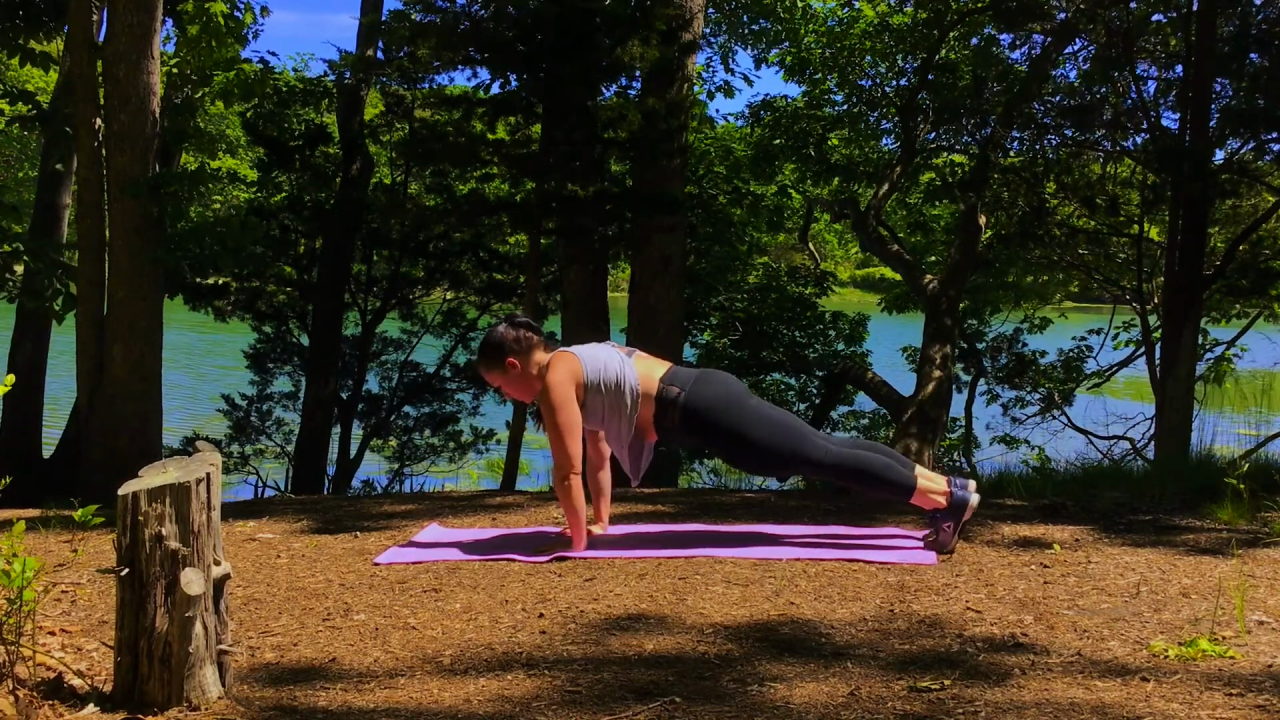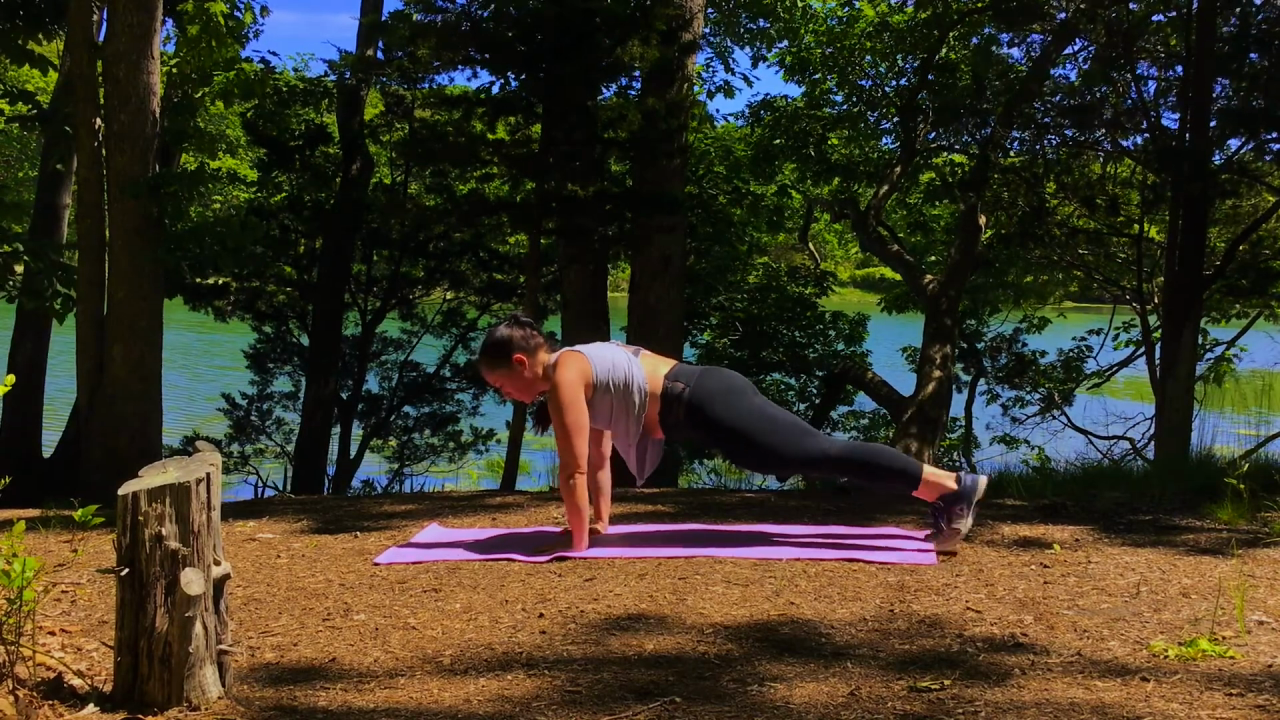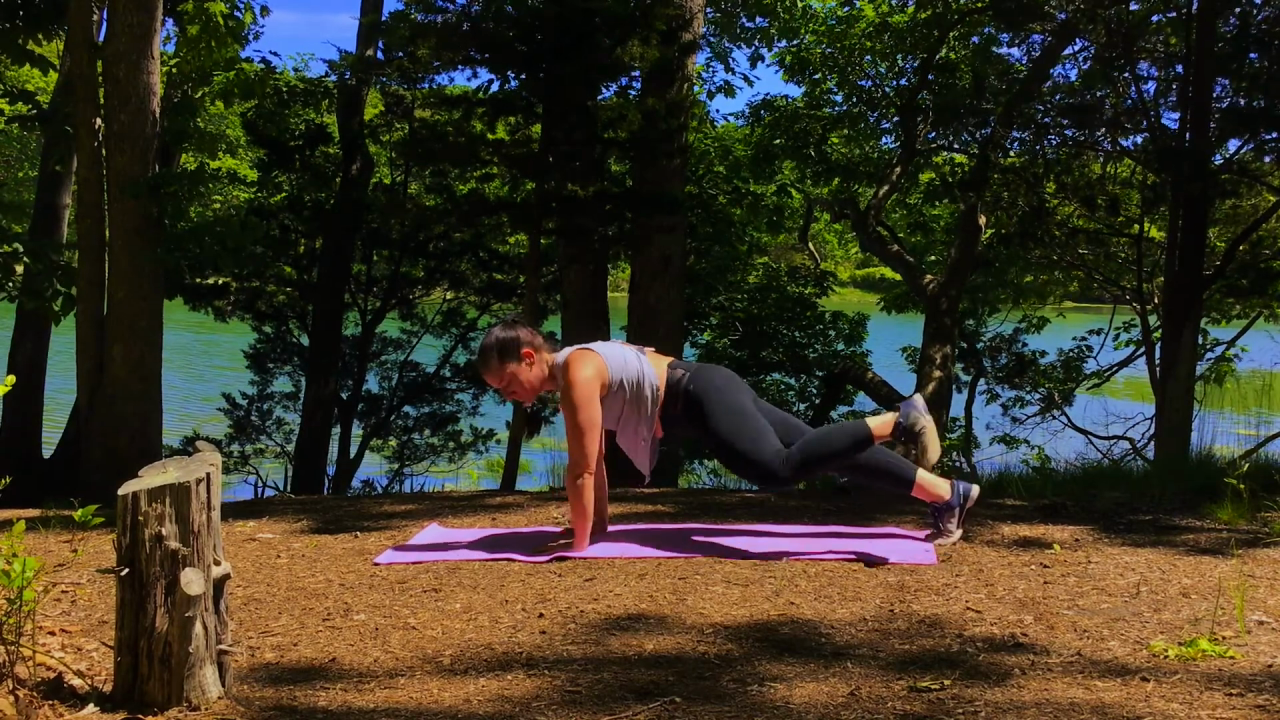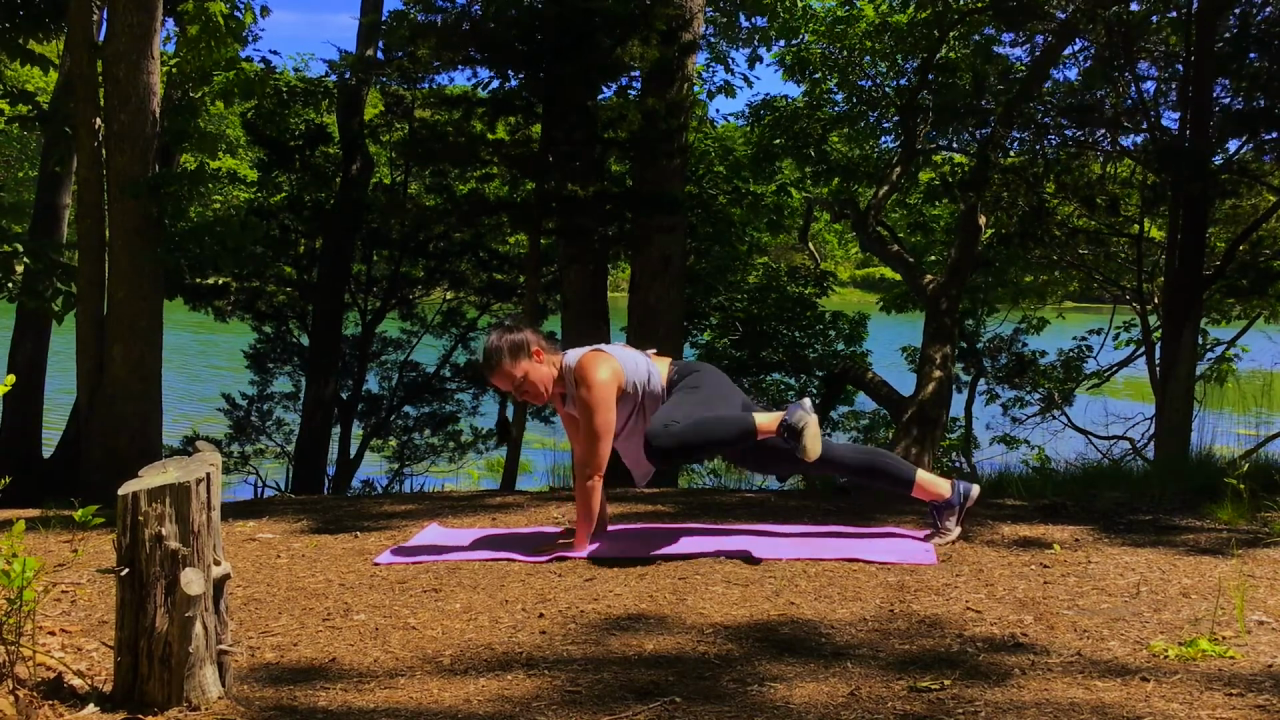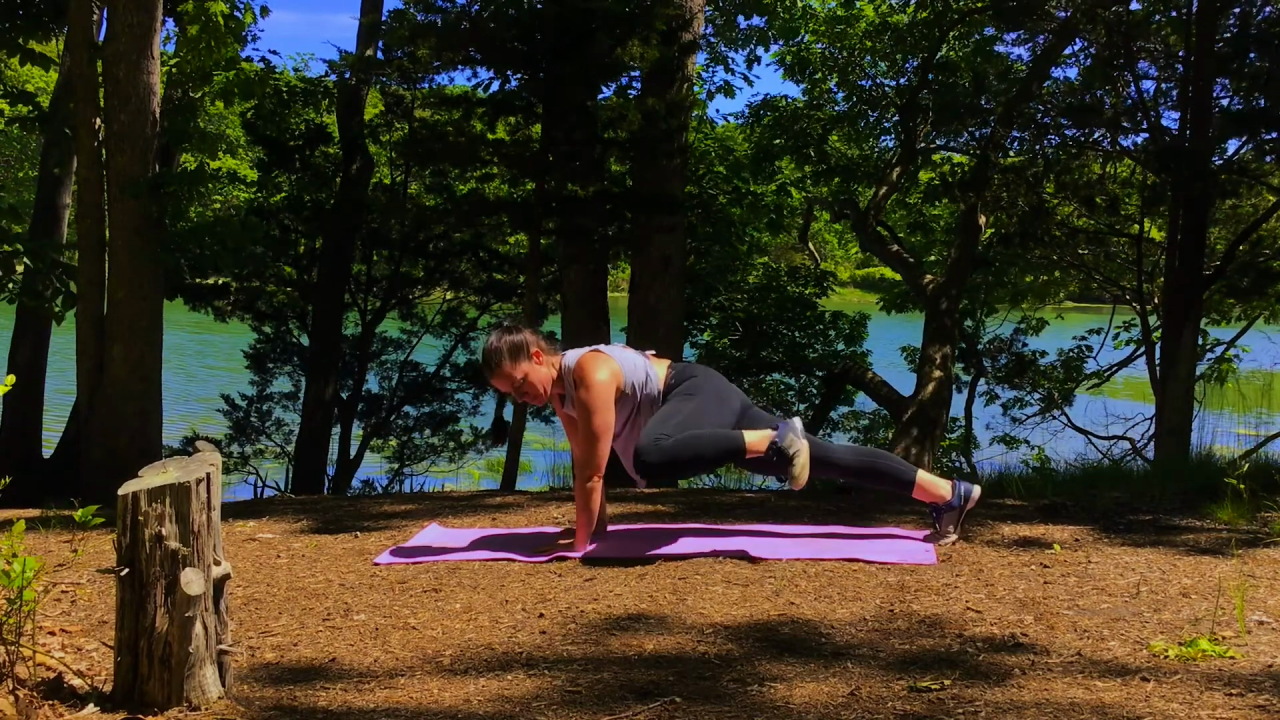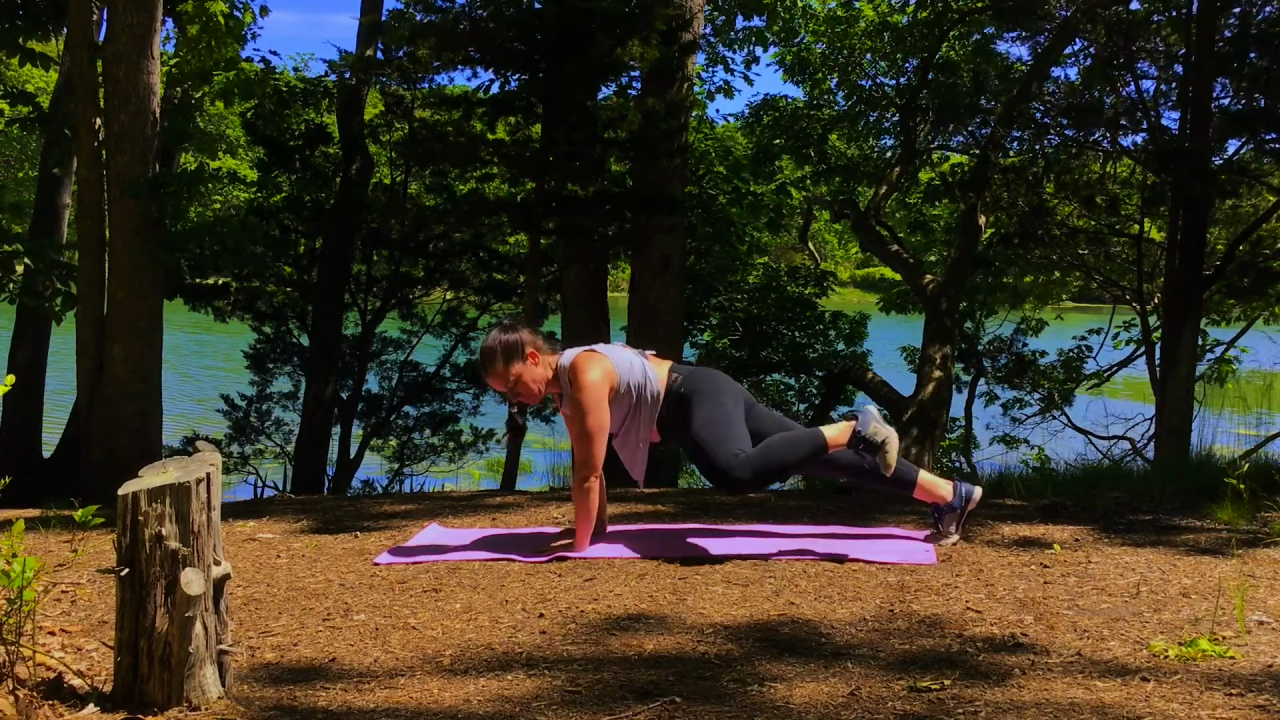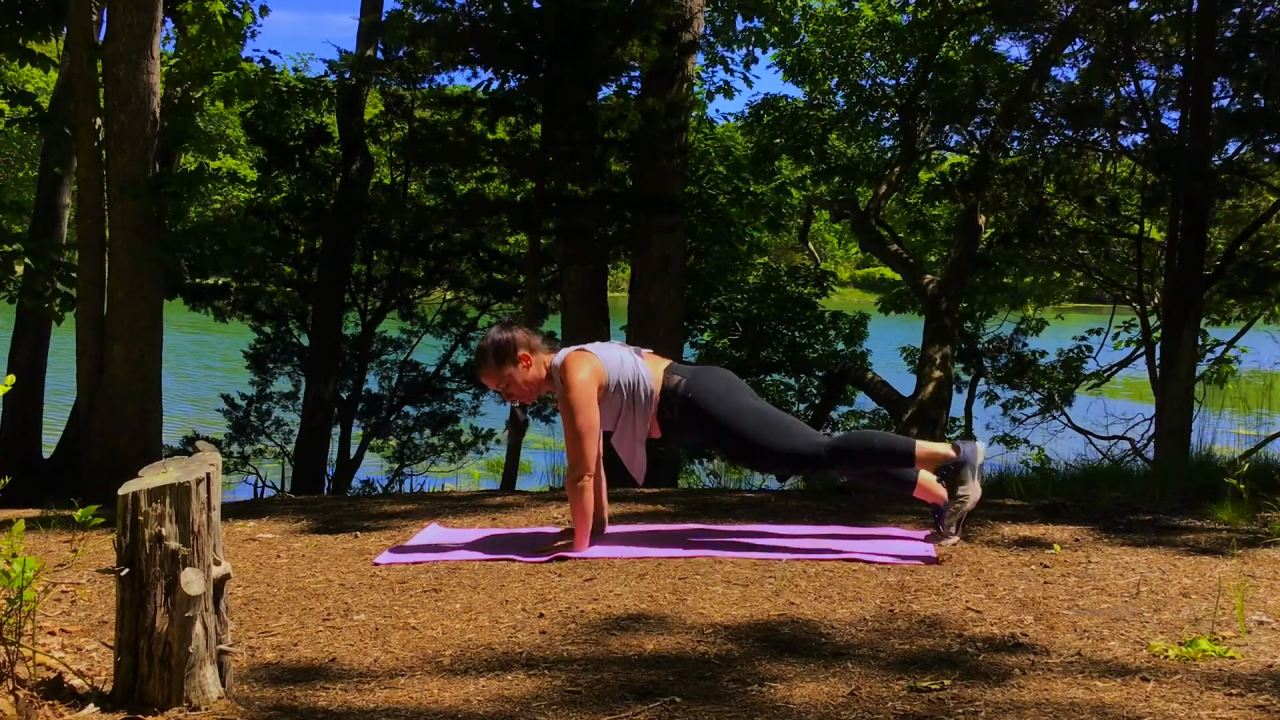
dt=0.2s
person 1, frame 1
left shoulder: (553, 377)
right shoulder: (576, 365)
left elbow: (568, 472)
right elbow: (599, 455)
left wrist: (579, 540)
right wrist: (601, 522)
left hip: (703, 411)
right hip: (709, 391)
left knee: (822, 459)
right knee: (828, 447)
left ankle: (947, 499)
right ankle: (947, 484)
person 1, frame 2
left shoulder: (562, 377)
right shoulder: (578, 364)
left elbow: (573, 471)
right elbow: (598, 457)
left wrist: (579, 542)
right wrist: (601, 522)
left hip: (708, 406)
right hip: (714, 389)
left knee: (823, 455)
right knee: (826, 450)
left ankle: (956, 486)
right ankle: (944, 487)
person 1, frame 3
left shoulder: (575, 373)
right shoulder: (574, 367)
left elbow: (581, 469)
right elbow: (595, 460)
left wrist: (580, 541)
right wrist: (599, 521)
left hip: (705, 395)
right hip: (707, 395)
left knee: (779, 469)
right knee: (810, 453)
left ankle: (897, 420)
right ankle: (946, 496)
person 1, frame 4
left shoulder: (592, 375)
right shoulder: (560, 387)
left elbow: (592, 470)
right elbow: (584, 458)
left wrist: (580, 541)
right wrist: (598, 521)
left hip: (700, 386)
right hip: (703, 401)
left knee: (660, 442)
right knee: (823, 456)
left ankle: (778, 421)
right ankle: (948, 493)
person 1, frame 5
left shoulder: (591, 375)
right shoulder: (558, 388)
left elbow: (593, 471)
right elbow: (583, 460)
left wrist: (580, 541)
right wrist: (597, 522)
left hip: (702, 391)
right hip: (701, 408)
left knee: (650, 458)
right knee: (825, 458)
left ankle: (771, 439)
right ankle: (949, 492)
person 1, frame 6
left shoulder: (583, 374)
right shoulder: (560, 386)
left elbow: (589, 471)
right elbow: (585, 460)
left wrist: (580, 541)
right wrist: (598, 522)
left hip: (704, 395)
right hip: (709, 400)
left knee: (738, 474)
right knee: (827, 463)
left ankle: (853, 429)
right ankle: (950, 494)
person 1, frame 7
left shoulder: (573, 375)
right shoulder: (565, 374)
left elbow: (580, 470)
right elbow: (592, 461)
left wrist: (579, 542)
right wrist: (598, 522)
left hip: (707, 401)
right hip: (708, 397)
left knee: (820, 452)
right knee: (821, 451)
left ankle: (951, 455)
right ankle: (943, 495)
